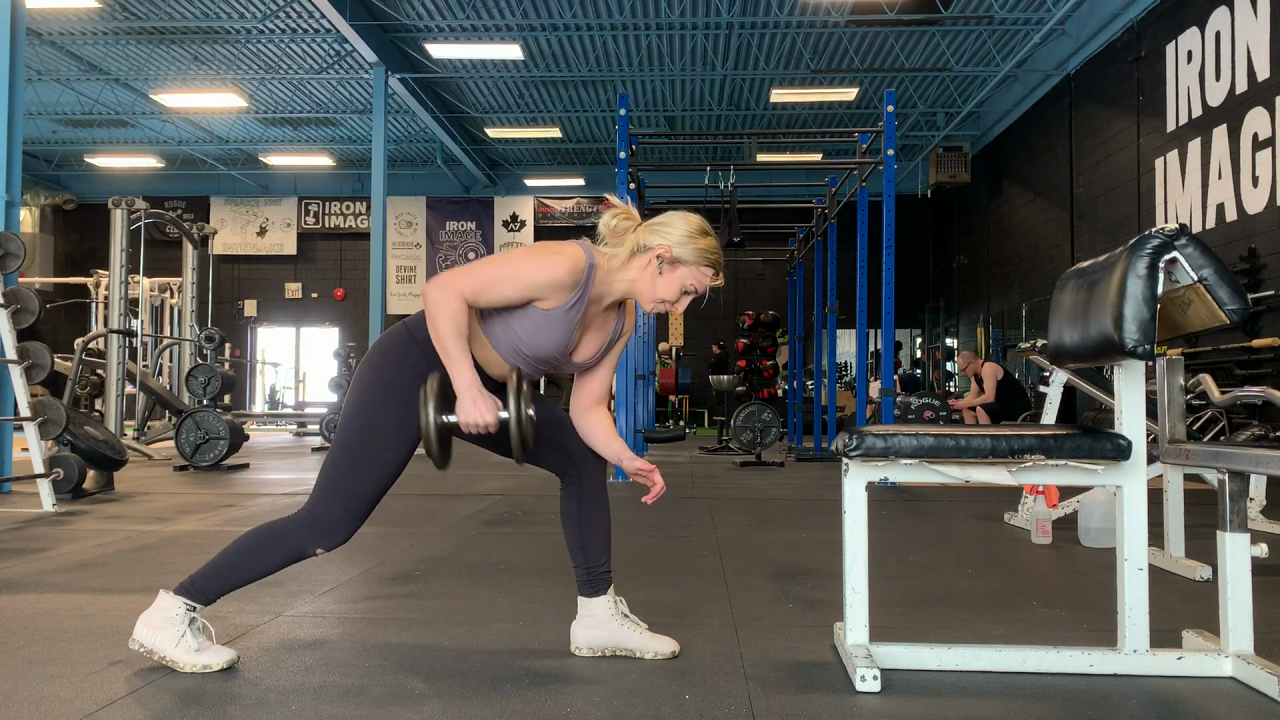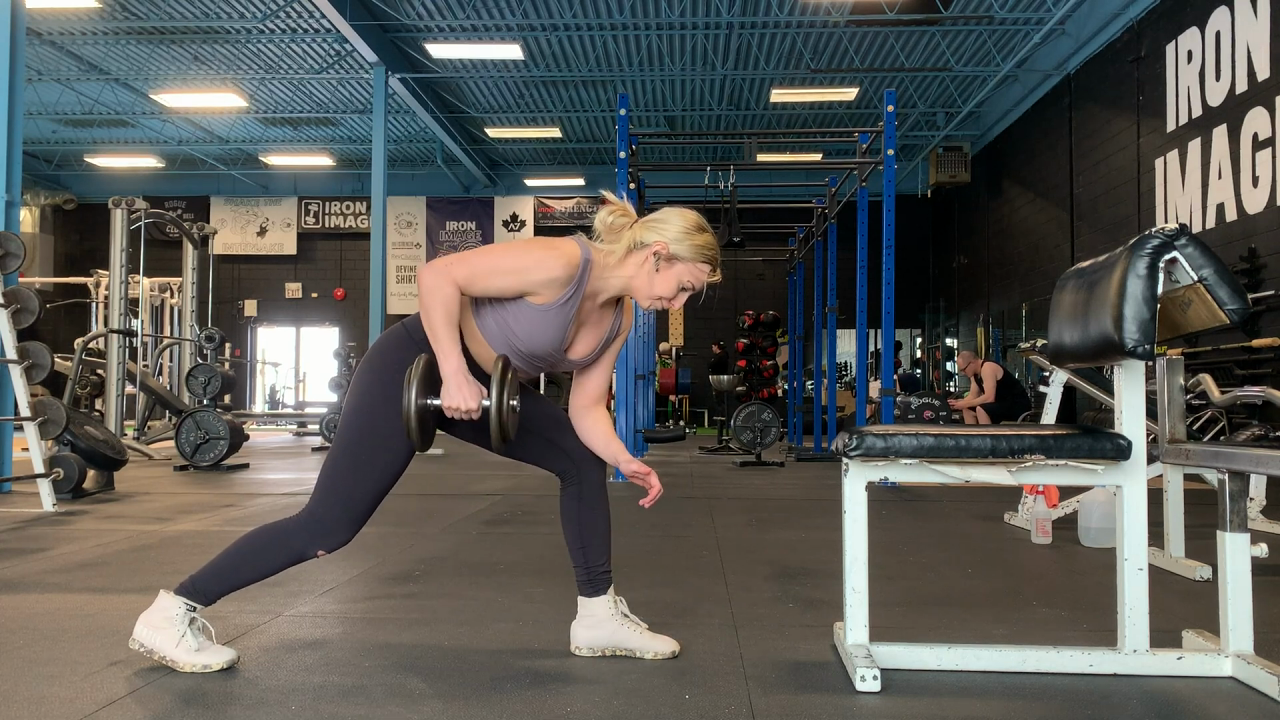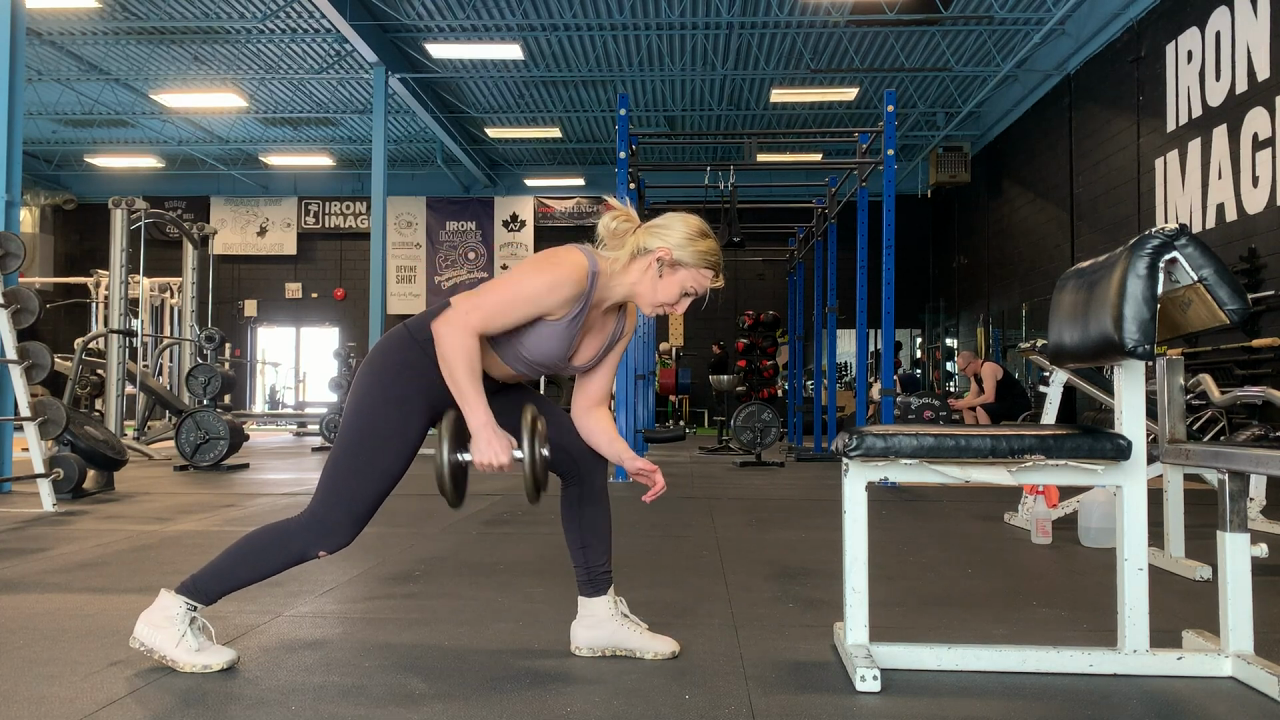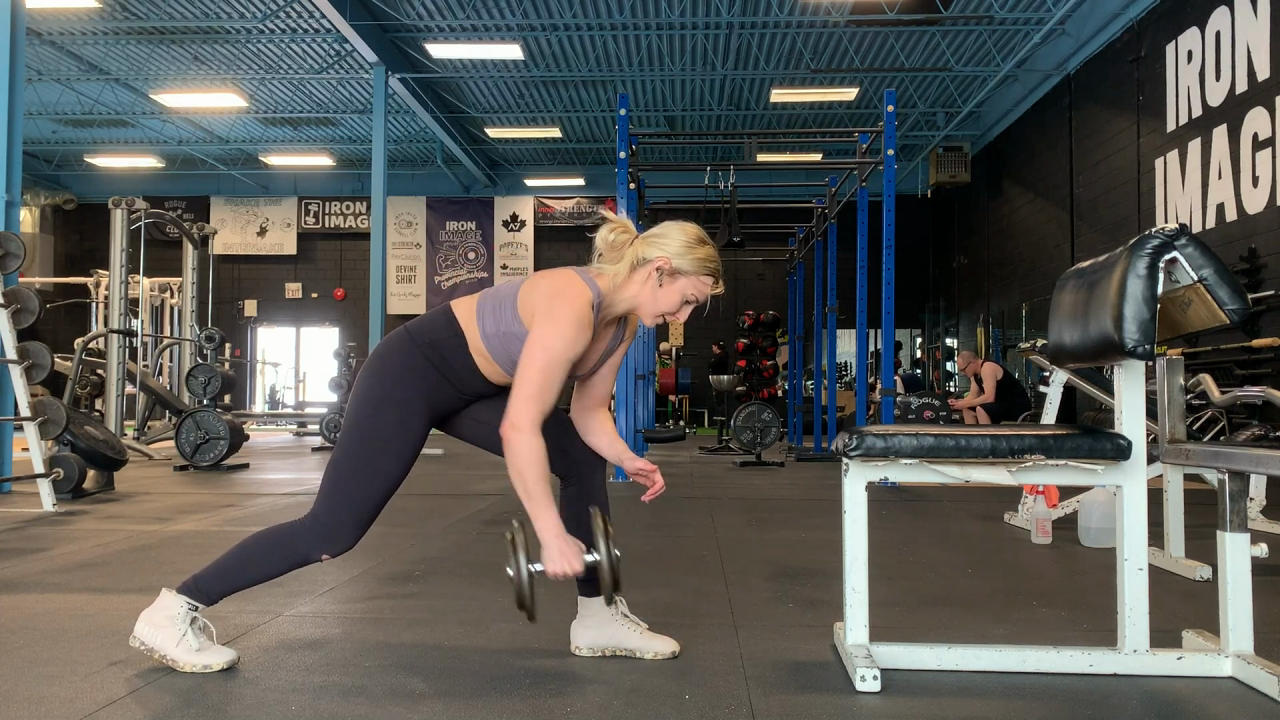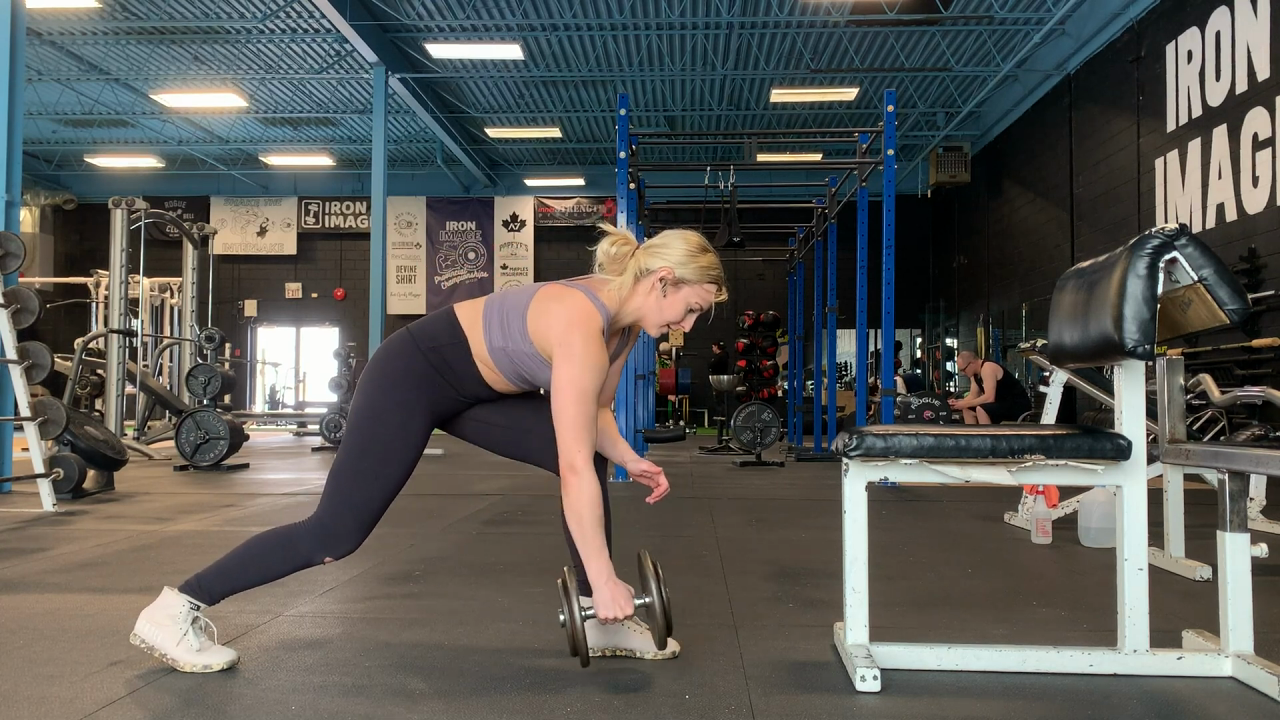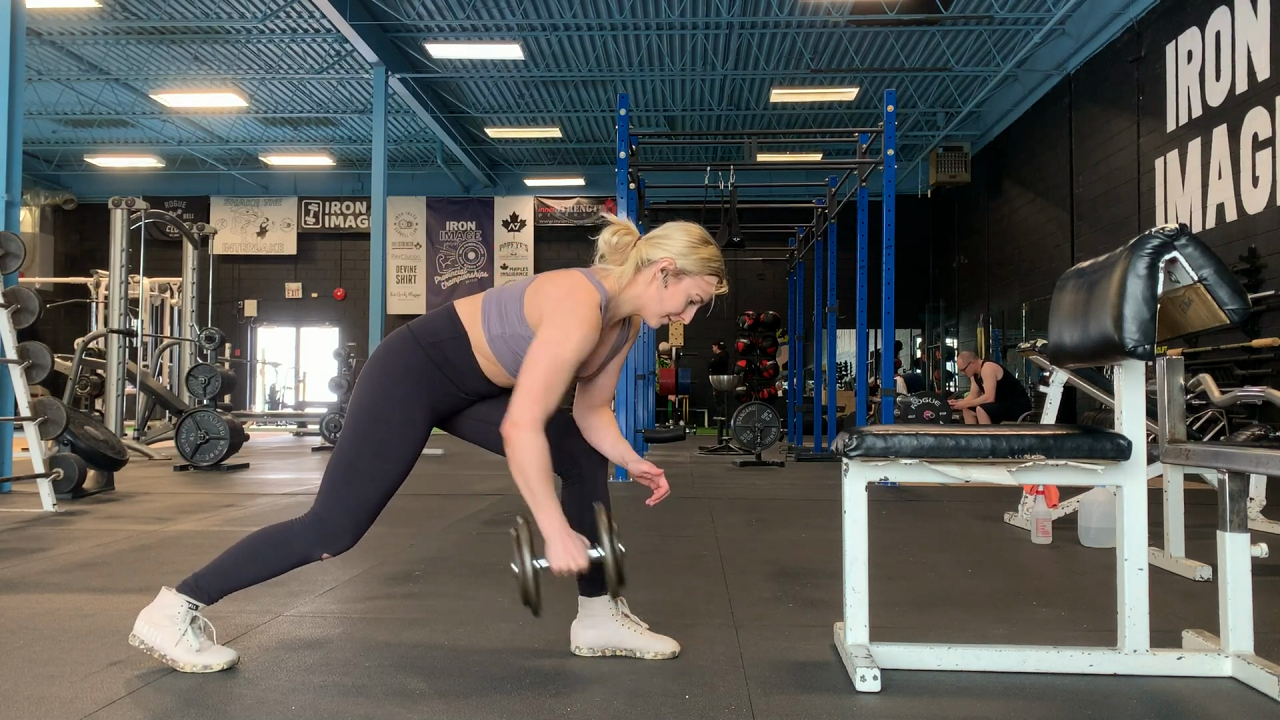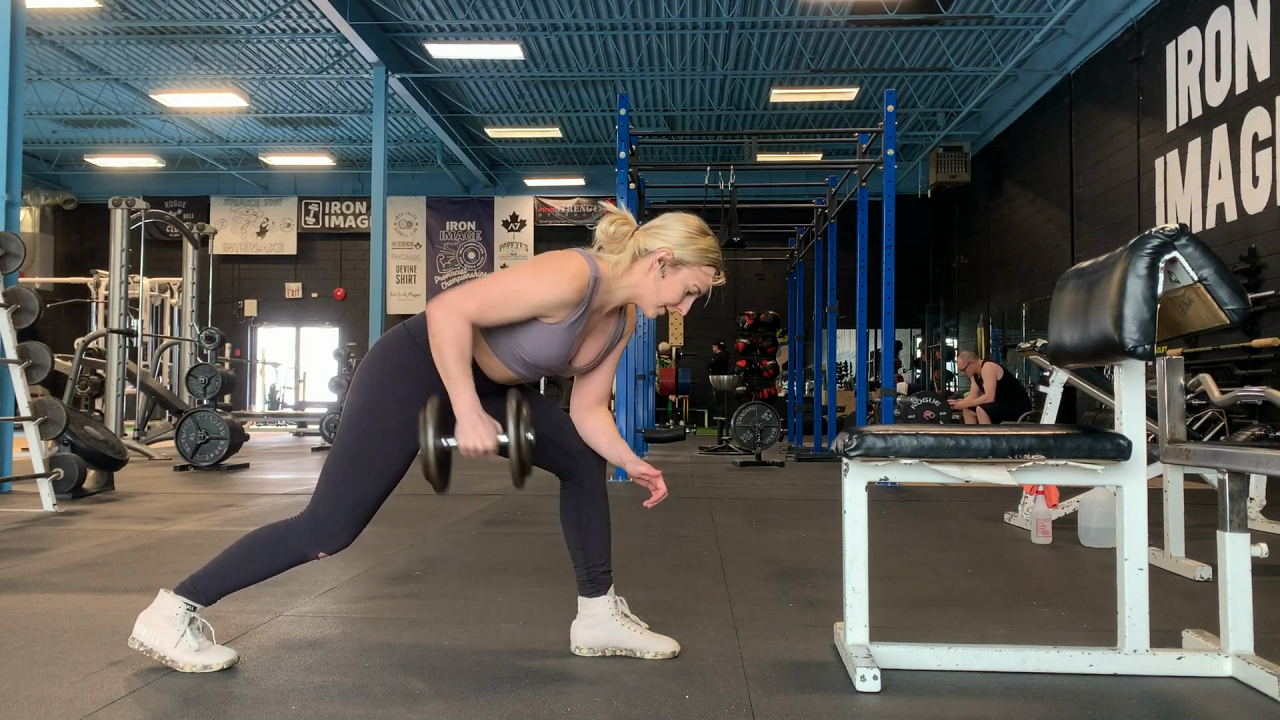
dt=0.3s
person 1, frame 1
left shoulder: (622, 319)
right shoulder: (565, 266)
left elbow: (588, 408)
right elbow: (444, 288)
left wrist: (627, 459)
right wrist: (467, 387)
left hip: (486, 383)
right hip: (415, 366)
left knee: (585, 461)
right knee: (329, 523)
left ankle: (597, 617)
right ankle: (169, 614)
person 1, frame 2
left shoulder: (620, 316)
right shoulder: (560, 262)
left elbow: (586, 408)
right elbow: (438, 274)
left wrist: (624, 460)
right wrist: (454, 374)
left hip: (479, 384)
right hip: (416, 366)
left knee: (583, 461)
right knee: (330, 525)
left ankle: (598, 617)
right ankle: (170, 613)
person 1, frame 3
left shoulder: (623, 318)
right shoulder: (569, 273)
left elbow: (589, 407)
right elbow: (451, 328)
left wrist: (628, 458)
right wrist: (483, 426)
left hip: (485, 379)
right hip: (415, 366)
left knee: (584, 461)
right knee: (332, 524)
left ankle: (598, 617)
right ankle: (170, 613)
person 1, frame 4
left shoulder: (624, 323)
right shoulder: (573, 304)
left elbow: (589, 411)
right elbow: (518, 428)
left wrist: (627, 459)
right wrist: (552, 536)
left hip: (477, 385)
right hip: (413, 371)
left knee: (585, 461)
right knee: (334, 529)
left ankle: (598, 618)
right ankle: (172, 612)
person 1, frame 5
left shoulder: (626, 324)
right shoulder: (581, 326)
left elbow: (592, 416)
right elbow: (573, 471)
left wrist: (631, 461)
right wrist: (604, 581)
left hip: (474, 386)
right hip: (413, 372)
left knee: (592, 458)
right knee: (337, 531)
left ankle: (601, 623)
right ankle: (172, 612)
person 1, frame 6
left shoulder: (626, 322)
right shoulder: (580, 306)
left elbow: (590, 411)
right elbow: (521, 430)
left wrist: (633, 462)
right wrist: (557, 534)
left hip: (475, 386)
right hip: (414, 371)
left knee: (589, 459)
right knee: (334, 526)
left ankle: (598, 617)
right ankle: (171, 612)
person 1, frame 7
left shoulder: (622, 319)
right shoulder: (570, 278)
left elbow: (587, 408)
right elbow: (447, 311)
left wrist: (629, 461)
right wrist: (469, 416)
left hip: (481, 383)
right hip: (415, 367)
left knee: (585, 460)
right knee: (331, 525)
left ankle: (598, 617)
right ankle: (169, 613)
